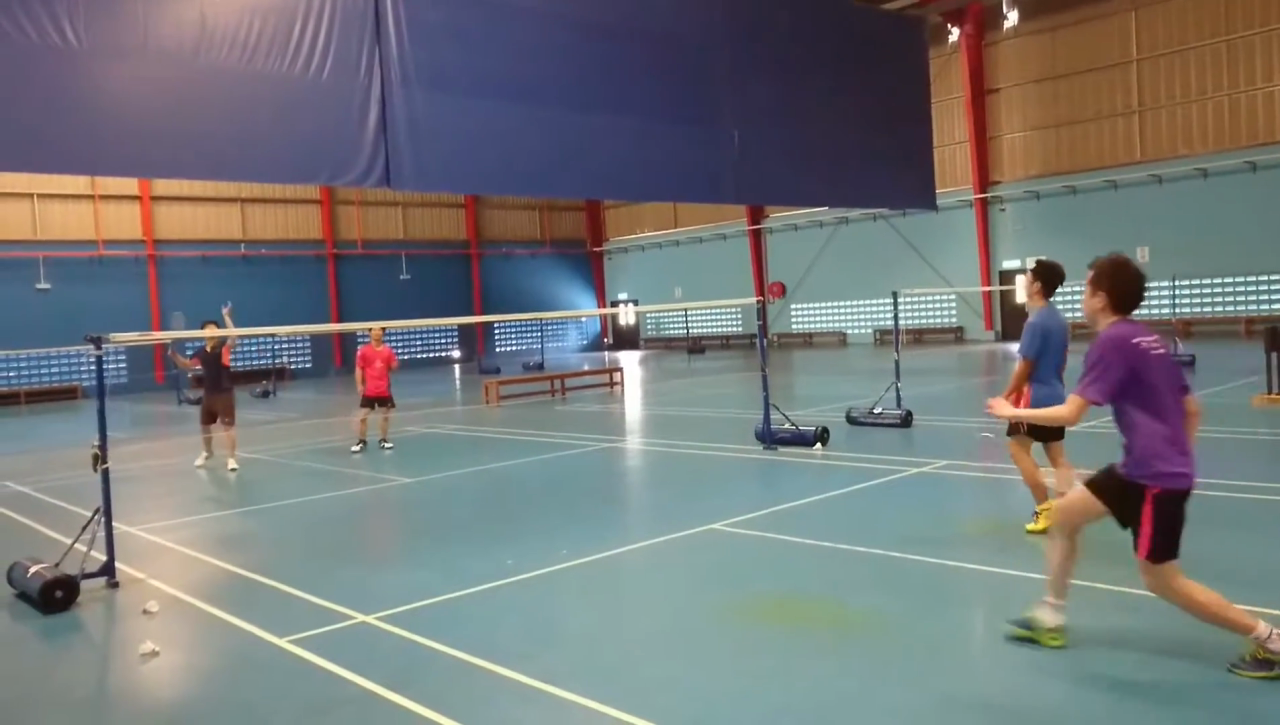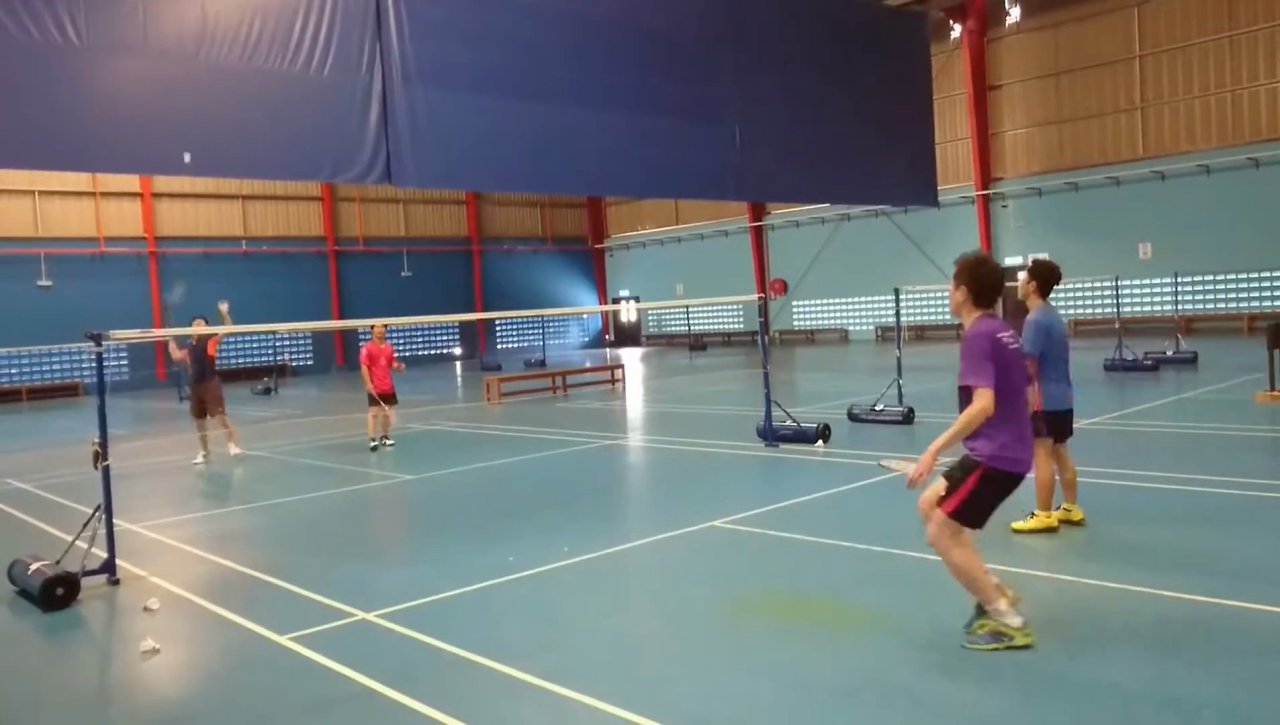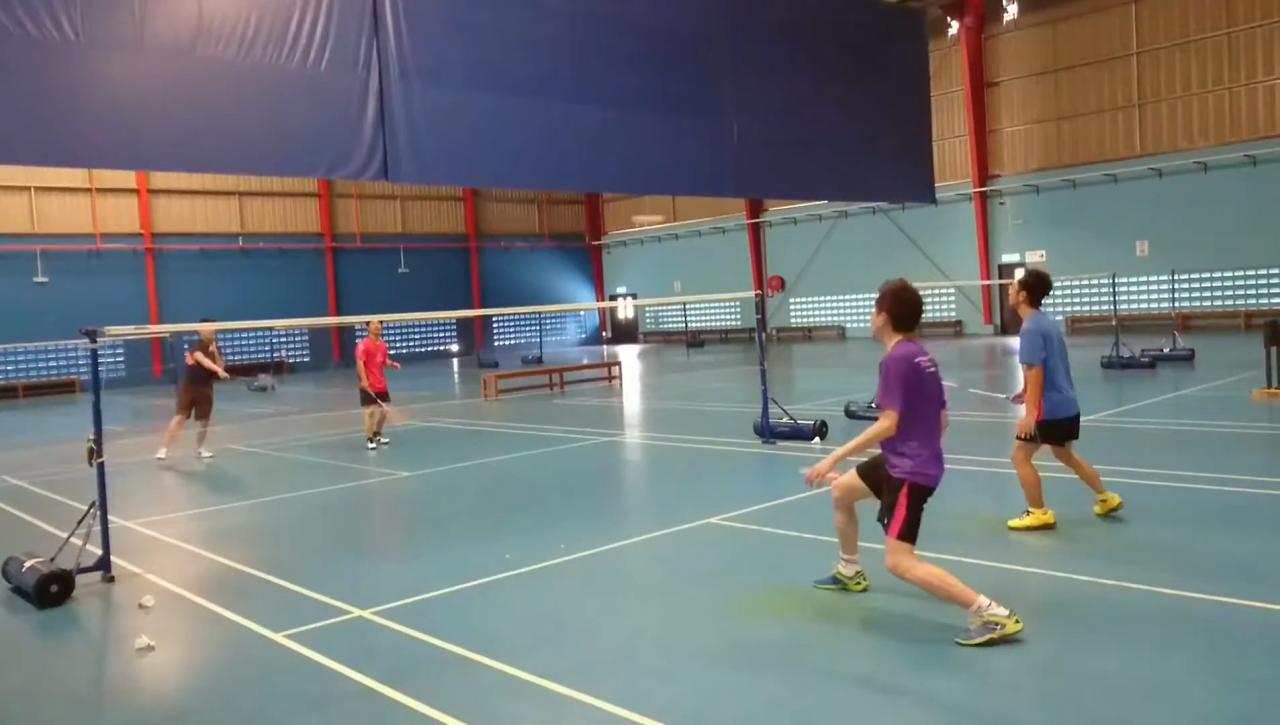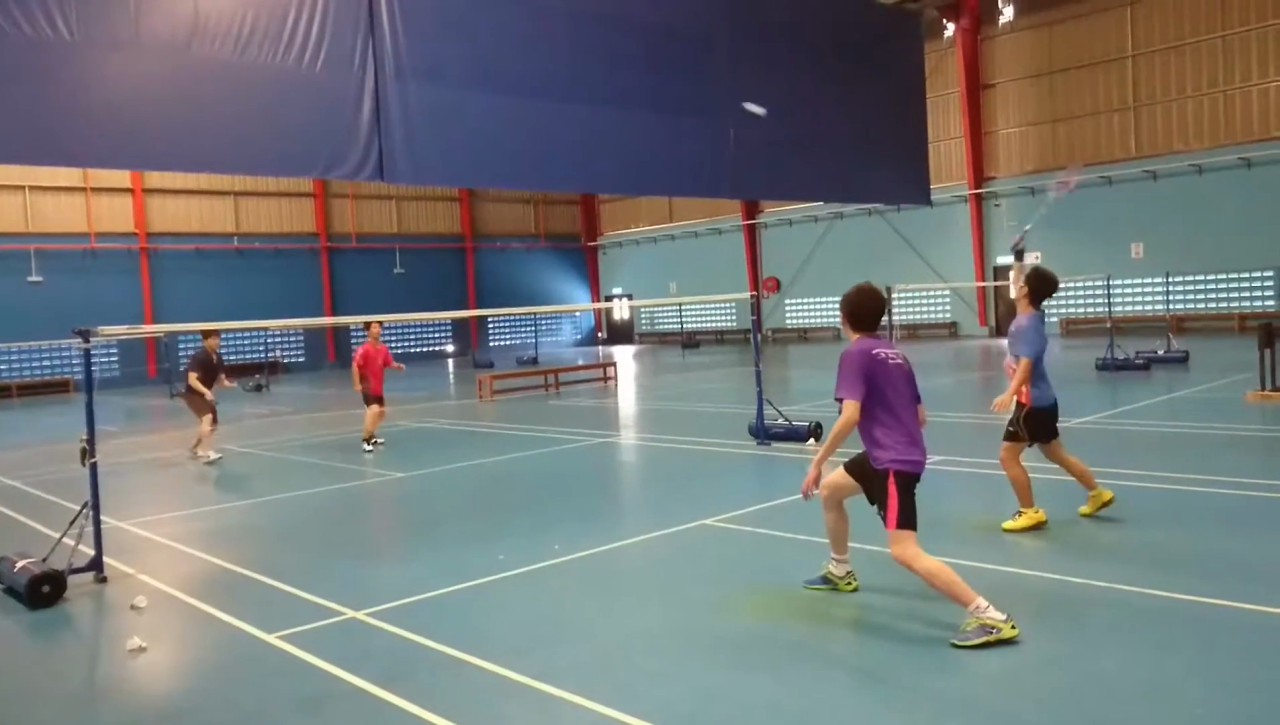
dt=0.4s
person 1, frame 1
left shoulder: (1110, 343)
right shoulder: (1148, 339)
left elbow: (1072, 413)
right elbow: (1191, 409)
left wrist: (1014, 412)
right wrist: (1179, 457)
left hip: (1158, 478)
right hip: (1135, 469)
left knee: (1161, 580)
right knee: (1061, 518)
right ankle: (1048, 620)
person 1, frame 2
left shoulder: (978, 335)
right shoulder: (1002, 332)
left elbow: (983, 405)
right elbow: (1028, 398)
left wrist: (932, 453)
left hip: (994, 457)
right hip: (1008, 451)
left knee: (942, 536)
right knee: (930, 505)
left ankle: (1012, 622)
right ankle: (994, 594)
person 1, frame 3
left shoulder: (896, 359)
right shoulder: (921, 356)
left elbow: (887, 426)
right elbow: (942, 421)
left wrist: (834, 458)
left hip: (909, 471)
right hip: (899, 462)
left knee: (900, 563)
right knee: (840, 491)
left ankle: (994, 614)
right ankle: (850, 571)
person 1, frame 4
left shoulder: (855, 354)
right shoulder: (895, 354)
left elbow: (850, 416)
right elbow: (921, 416)
left wrist: (817, 462)
left hip: (894, 462)
right hip: (884, 455)
left knee: (905, 552)
right knee: (828, 491)
left ankle: (990, 617)
right ankle: (840, 571)
person 2, frame 1
left shoulder: (1037, 321)
right shoulder: (1059, 318)
left elbow: (1026, 366)
left wrist: (1006, 396)
left hip: (1034, 397)
right hip: (1055, 397)
left knee: (1019, 451)
right knee: (1056, 455)
left ankle: (1046, 508)
person 2, frame 2
left shoulder: (1035, 319)
right shoulder: (1055, 316)
left elbow: (1032, 365)
left hip: (1046, 400)
right hip: (1063, 397)
left knee: (1042, 456)
right knee: (1061, 454)
left ankle: (1043, 516)
right ankle: (1071, 508)
person 2, frame 3
left shoulder: (1031, 328)
right shoulder: (1046, 322)
left elbow: (1035, 371)
left wrist: (1031, 410)
right wrist: (1026, 391)
left hip: (1048, 406)
right hip: (1067, 404)
left knee: (1021, 456)
right knee: (1067, 456)
left ankle: (1039, 513)
right ankle: (1106, 497)
person 2, frame 4
left shoulder: (1028, 325)
right shoulder: (1032, 315)
left elbow: (1026, 365)
right elbow: (1015, 279)
left wrist: (1009, 394)
right wrist: (1018, 256)
left hip: (1032, 401)
right hip: (1044, 400)
left knee: (1008, 455)
right knee: (1057, 454)
left ankle: (1029, 513)
right ankle: (1098, 494)
